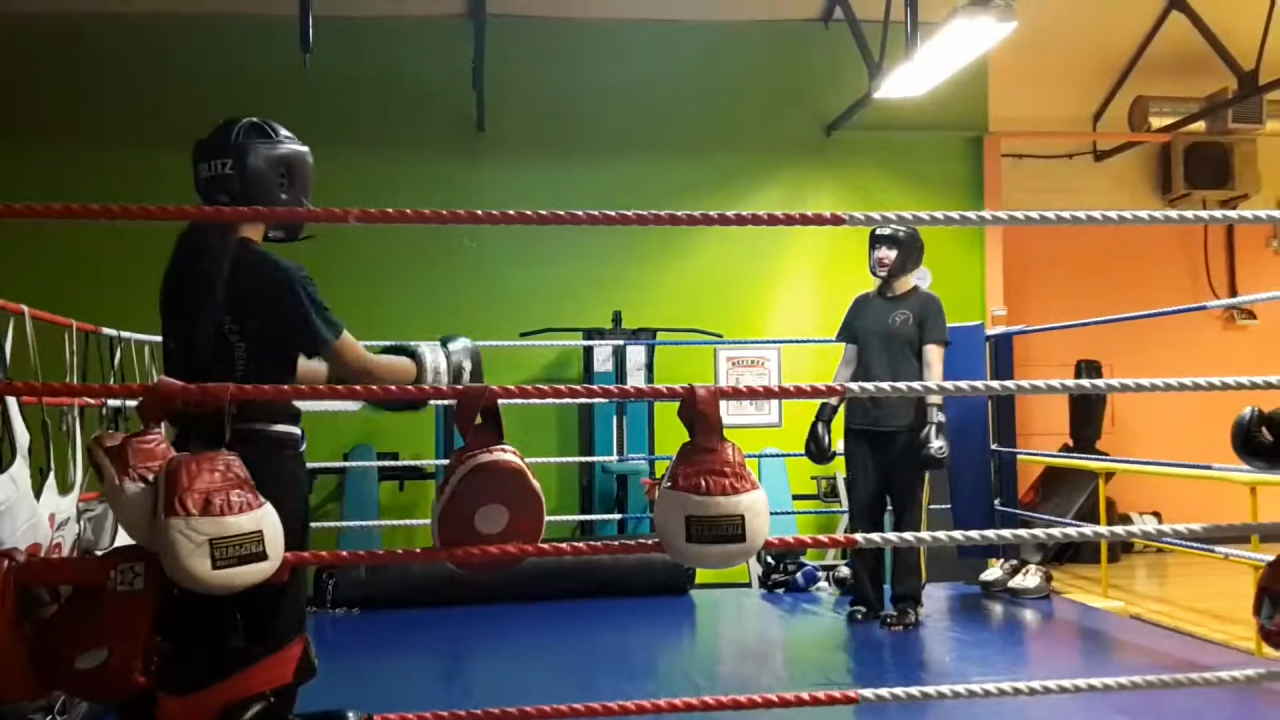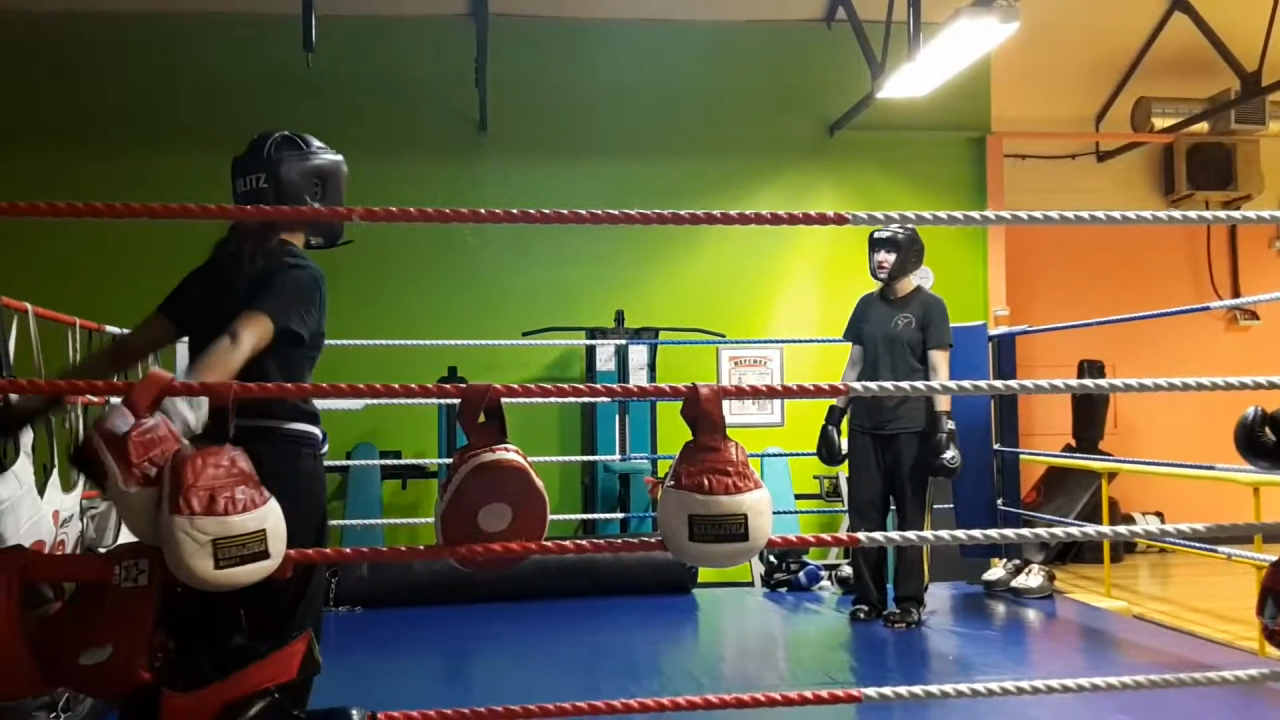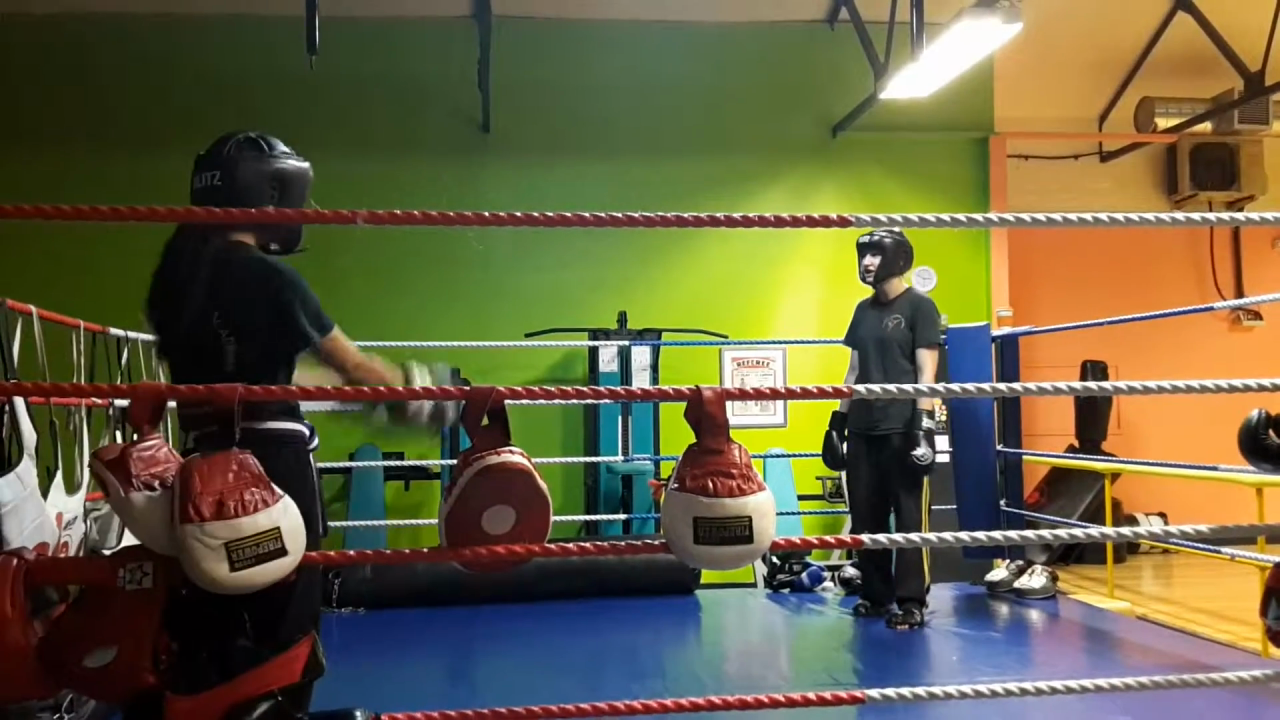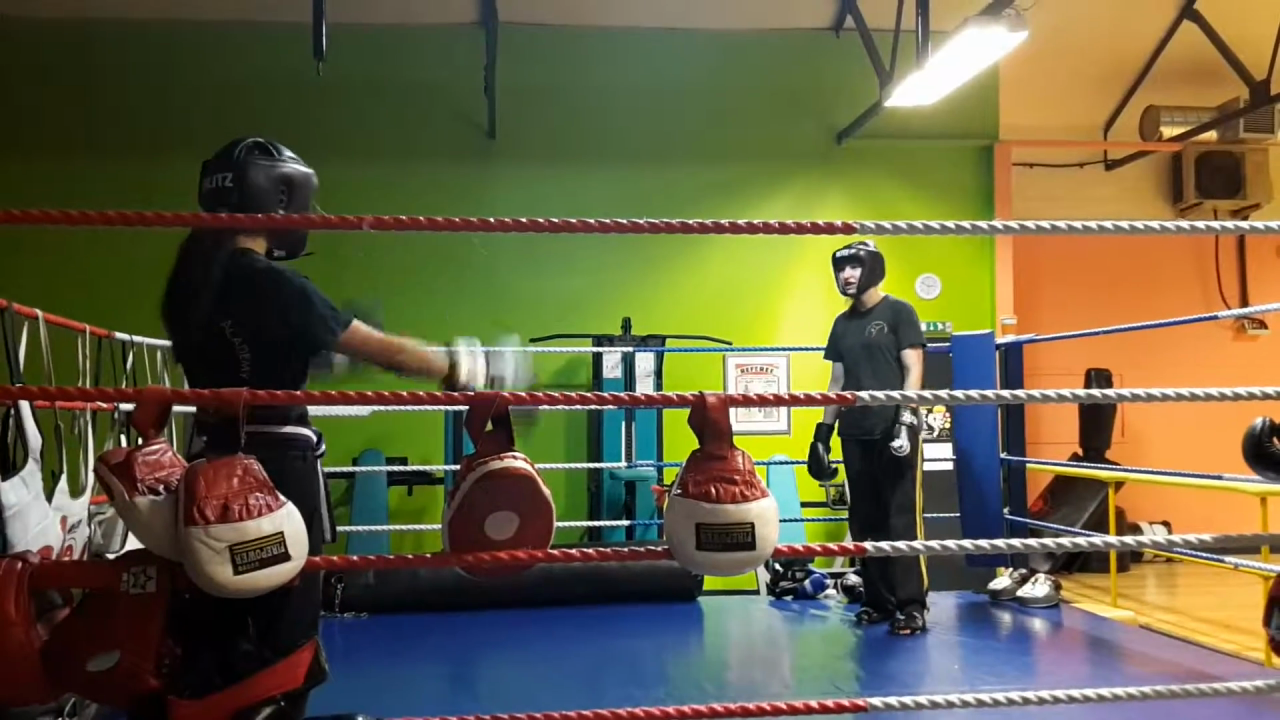
dt=0.5s
person 1, frame 1
left shoulder: (188, 265)
right shoulder: (273, 277)
right elbow: (355, 366)
left wrist: (327, 373)
right wrist: (439, 365)
left hip: (194, 462)
right hip: (262, 464)
left knee: (196, 626)
right knee: (268, 626)
person 1, frame 2
left shoulder: (218, 270)
right shoulder: (299, 277)
left elbow: (132, 345)
right elbow: (236, 346)
left hip: (217, 452)
right hip: (281, 458)
left knee: (208, 621)
right knee: (283, 625)
person 1, frame 3
left shoulder: (184, 275)
right shoulder: (265, 276)
right elbow: (350, 364)
left hip: (205, 459)
right hip: (270, 462)
left knee: (206, 620)
right knee: (281, 622)
person 1, frame 4
left shoulder: (196, 279)
right shoulder: (273, 284)
right elbow: (385, 350)
left wrist: (332, 351)
right wrist: (469, 369)
left hip: (216, 463)
right hip: (277, 463)
left knee: (213, 621)
right knee: (282, 626)
person 2, frame 1
left shoulder: (925, 304)
right shoulder: (862, 304)
left elbow: (933, 366)
left wrist: (934, 418)
right wrist: (825, 414)
left hip: (905, 426)
right hip: (861, 424)
left knee: (907, 515)
right knee: (862, 514)
left ankle: (906, 602)
right ankle: (865, 598)
person 2, frame 2
left shoulder: (929, 306)
right shoulder: (866, 305)
left elbow: (939, 371)
left wrist: (943, 427)
right wrist: (834, 416)
left hip: (911, 428)
right hip: (865, 427)
left knee: (911, 516)
right knee: (864, 514)
left ankle: (909, 601)
right ankle: (867, 598)
person 2, frame 3
left shoulder: (919, 306)
right shoulder: (863, 309)
left elbow: (926, 372)
left wrist: (924, 426)
right wrist: (838, 421)
left hip: (902, 428)
right hip: (864, 427)
left knee: (909, 515)
right knee: (865, 515)
left ankle: (911, 602)
right ankle: (876, 594)
person 2, frame 4
left shoulder: (898, 312)
right shoulder: (842, 323)
left elbow: (914, 371)
left wrist: (906, 421)
right wrist: (822, 433)
left hip: (893, 430)
right hip: (855, 433)
left knee: (901, 517)
right knee: (864, 519)
left ankle: (912, 605)
right ankle: (879, 600)
